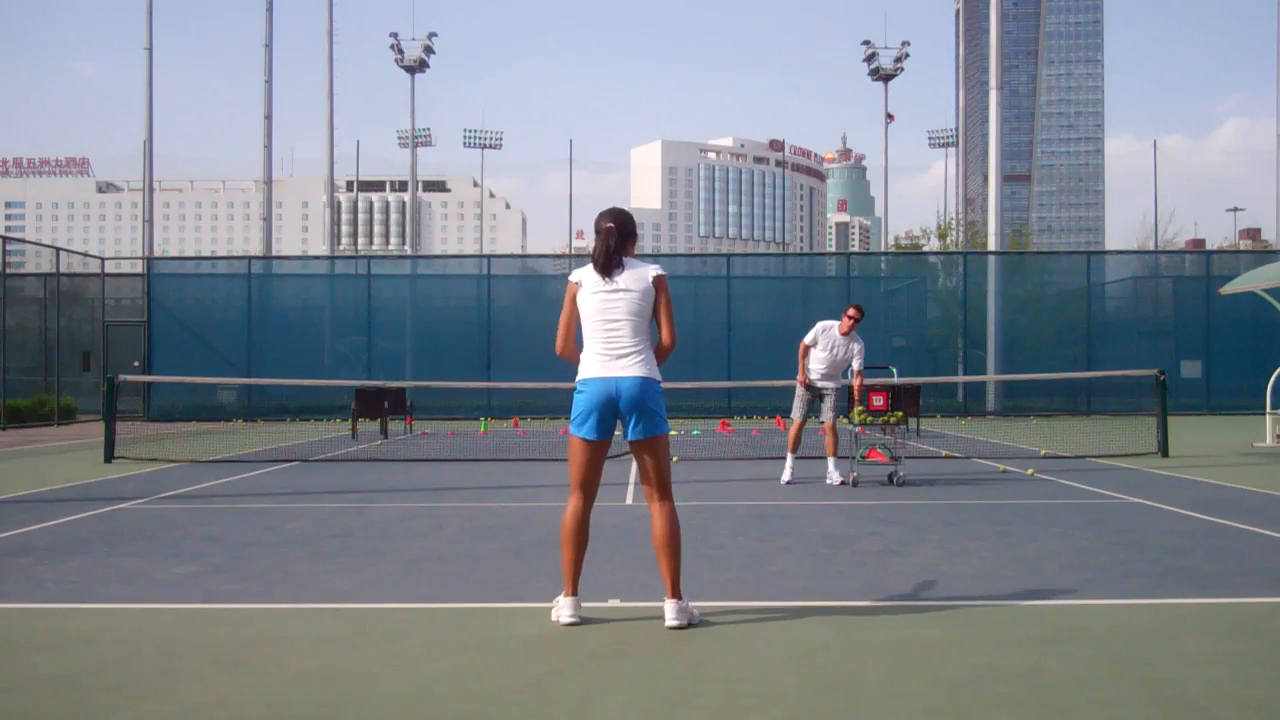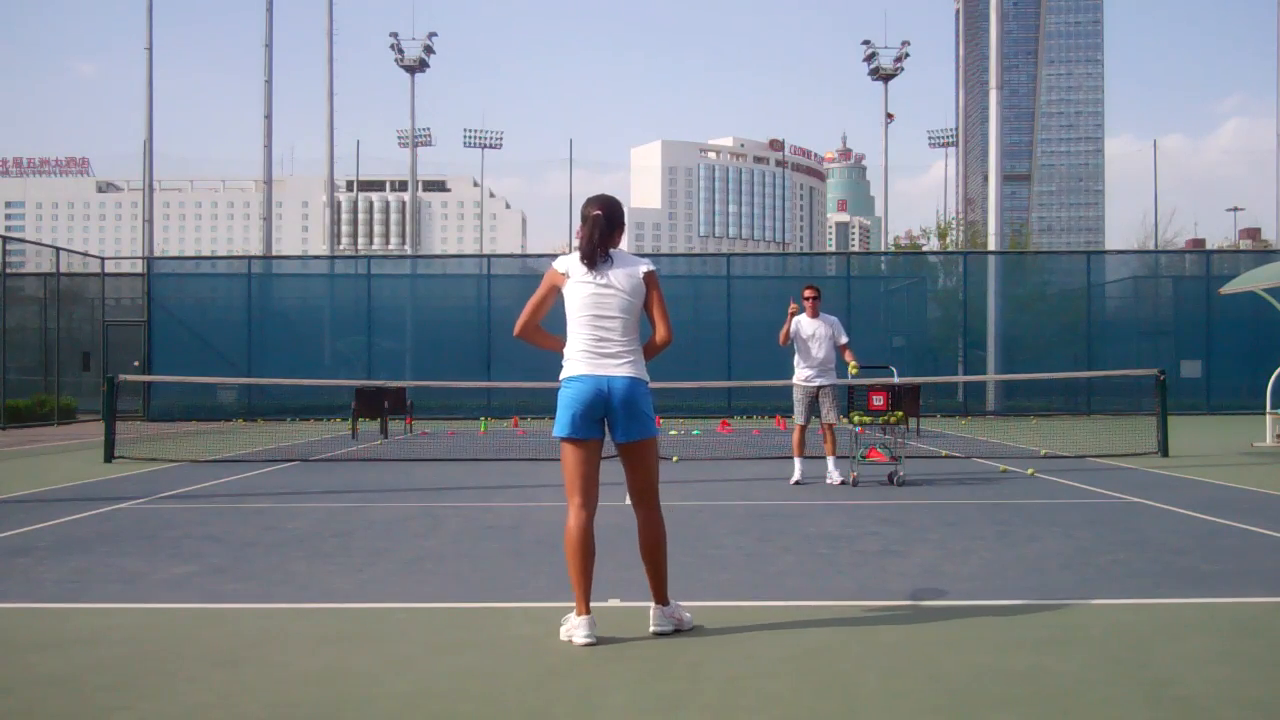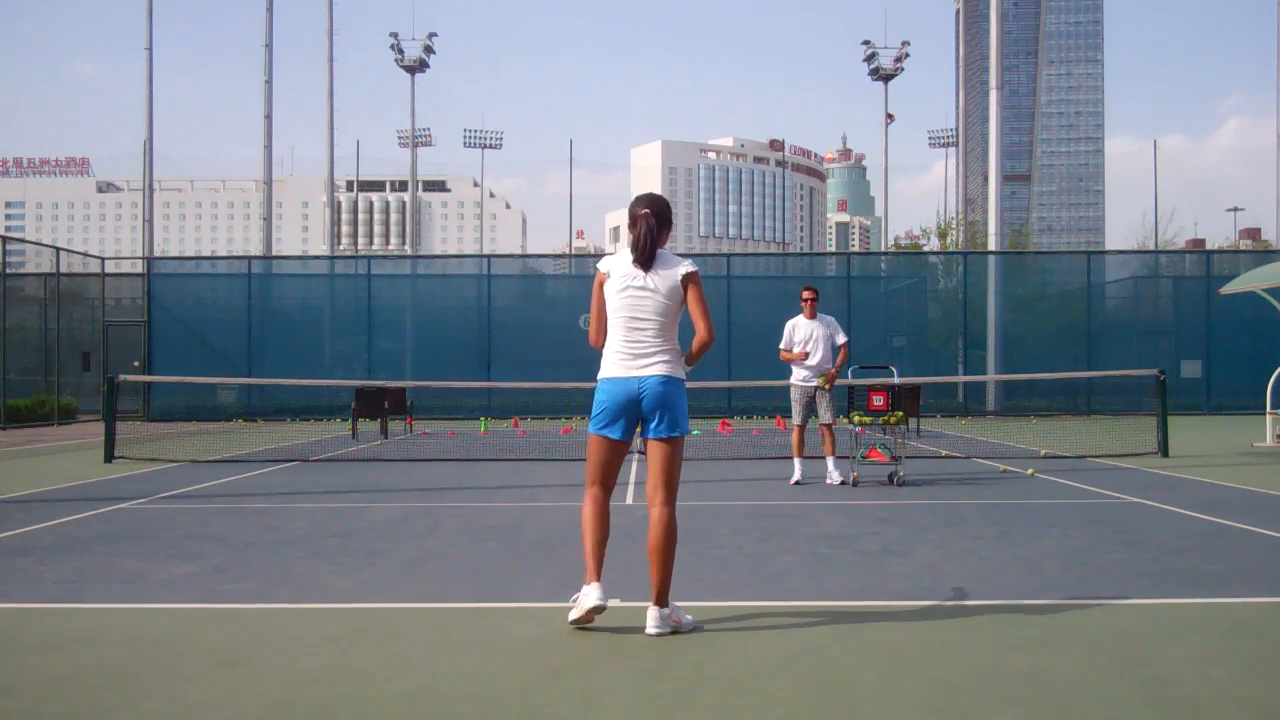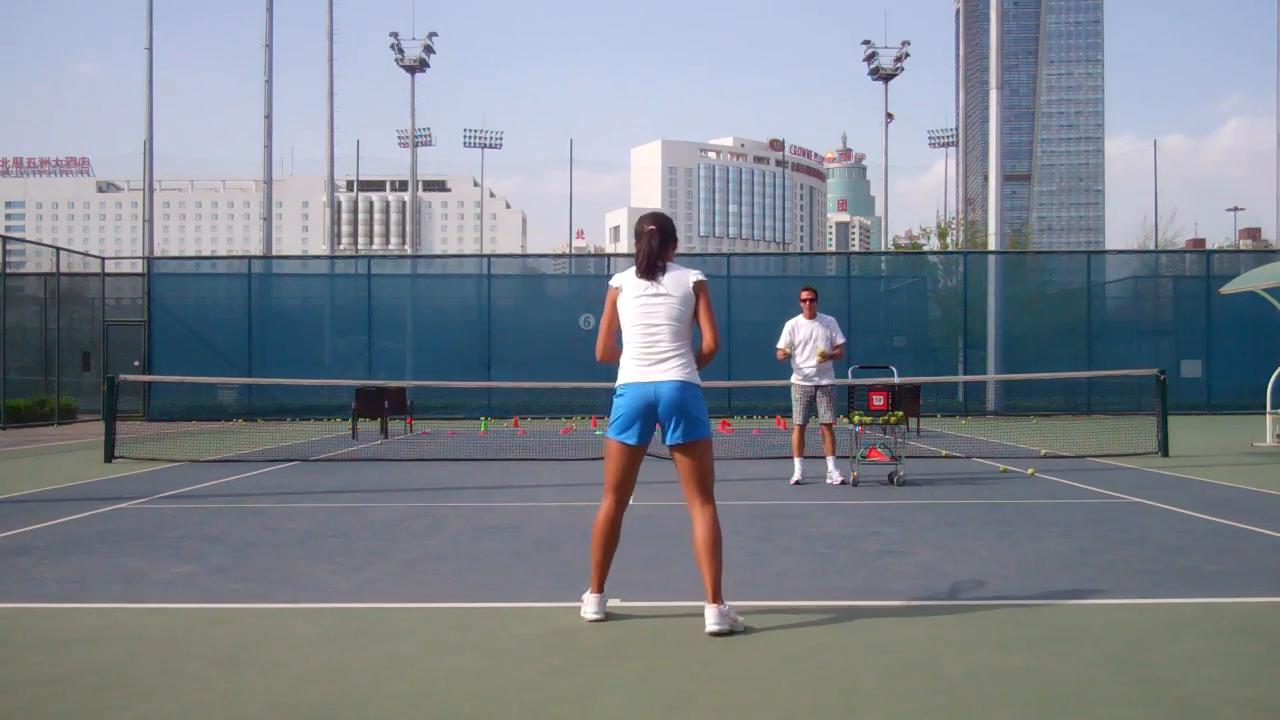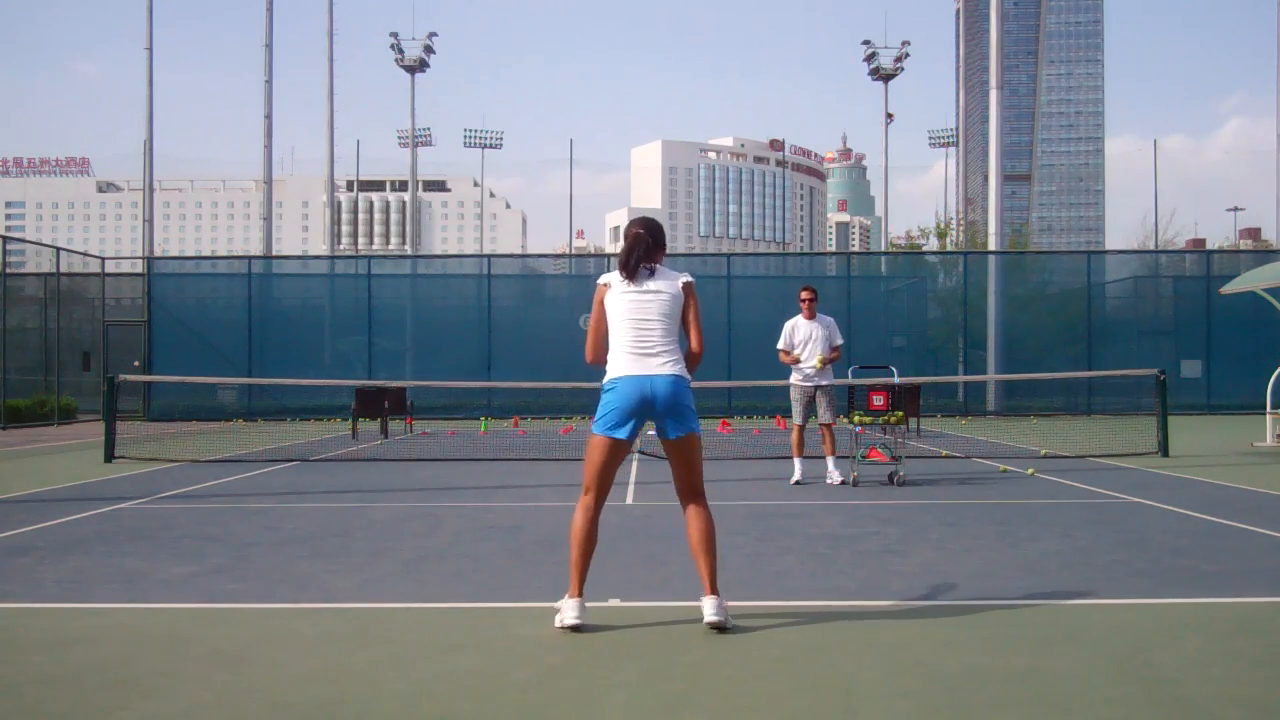
dt=1s
person 1, frame 1
left shoulder: (579, 278)
right shoulder: (652, 274)
left elbow: (563, 347)
right elbow: (668, 340)
left hip: (592, 386)
right hip: (640, 386)
left knee: (579, 498)
right knee: (660, 498)
left ankle: (569, 599)
right ankle: (674, 602)
person 1, frame 2
left shoulder: (564, 267)
right shoulder: (641, 269)
left elbow: (522, 329)
right elbow: (663, 335)
left hip: (579, 385)
right hip: (630, 386)
left knee: (580, 506)
right knee: (647, 505)
left ankle: (582, 616)
right ankle: (662, 608)
person 1, frame 3
left shoulder: (608, 267)
right shoulder: (683, 270)
left elbow: (596, 338)
right elbow: (705, 334)
left hip: (614, 383)
right hip: (664, 384)
left knee: (596, 490)
right knee: (661, 501)
left ankle: (592, 585)
right ankle: (660, 609)
person 1, frame 4
left shoulder: (620, 283)
right shoulder: (692, 279)
left elbow: (603, 352)
right elbow: (711, 343)
left hip: (632, 391)
right hip: (680, 391)
left knee: (613, 500)
right knee: (701, 503)
left ankle: (595, 596)
right ankle: (715, 607)
person 1, frame 5
left shoulder: (607, 283)
right shoulder: (682, 282)
left elbow: (592, 354)
right elbow: (697, 347)
left hip: (622, 387)
right hip: (671, 386)
left knee: (591, 497)
right knee: (693, 499)
left ankle: (573, 601)
right ankle: (712, 599)
person 2, frame 1
left shoulder: (857, 345)
right shoulder: (823, 327)
left elbow: (857, 374)
right elbow: (804, 346)
left wrist: (857, 401)
right wrist: (801, 372)
left hip: (831, 385)
right hip: (808, 380)
left knee: (830, 426)
right knee: (798, 422)
left ankle: (832, 471)
right ankle: (789, 467)
person 2, frame 2
left shoulder: (832, 322)
right shoulder: (796, 322)
left elbow: (844, 348)
right elbow: (782, 342)
left wrist: (853, 362)
right wrist: (789, 319)
left hip: (827, 381)
right hip: (802, 381)
left knee: (828, 426)
right knee: (800, 425)
left ankle: (832, 470)
right ankle: (798, 470)
person 2, frame 3
left shoulder: (829, 322)
right shoulder: (792, 324)
left elbow: (843, 349)
right elbow: (782, 354)
left wrist: (835, 369)
right wrist: (796, 356)
left hip: (824, 382)
right hip: (800, 382)
left knee: (827, 425)
right knee: (798, 426)
left ankle: (832, 470)
right ankle: (798, 471)
person 2, frame 4
left shoulder: (829, 322)
right shoulder: (792, 325)
left elbow: (840, 351)
right elbow: (781, 354)
left wrist: (829, 355)
right wrist: (782, 354)
left hip: (825, 381)
right hip: (801, 381)
left knee: (827, 425)
right knee: (799, 425)
left ankle: (832, 470)
right ankle: (798, 471)
person 2, frame 5
left shoulder: (828, 323)
right shoulder: (791, 325)
left elbow: (837, 352)
right elbow: (782, 354)
left wrist: (828, 360)
right wrist: (789, 359)
left hip: (824, 381)
right hip: (800, 382)
left knee: (827, 426)
right knee: (798, 426)
left ankle: (832, 471)
right ankle: (798, 471)
